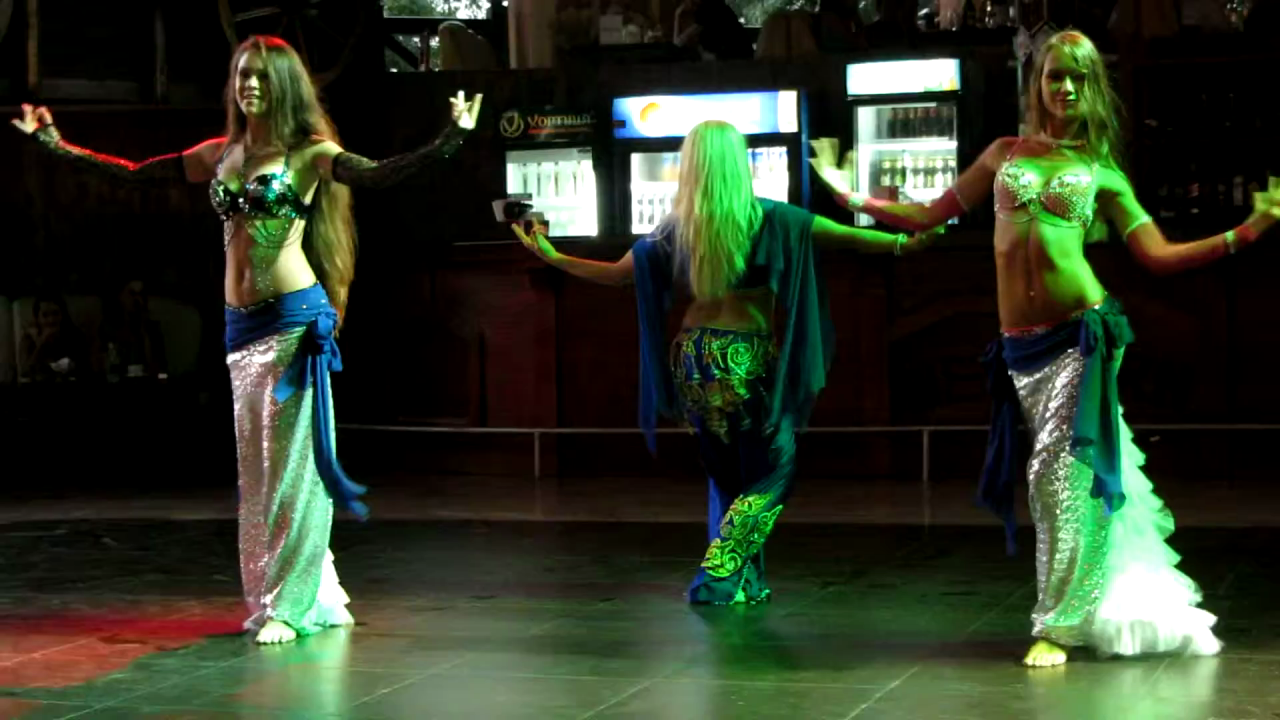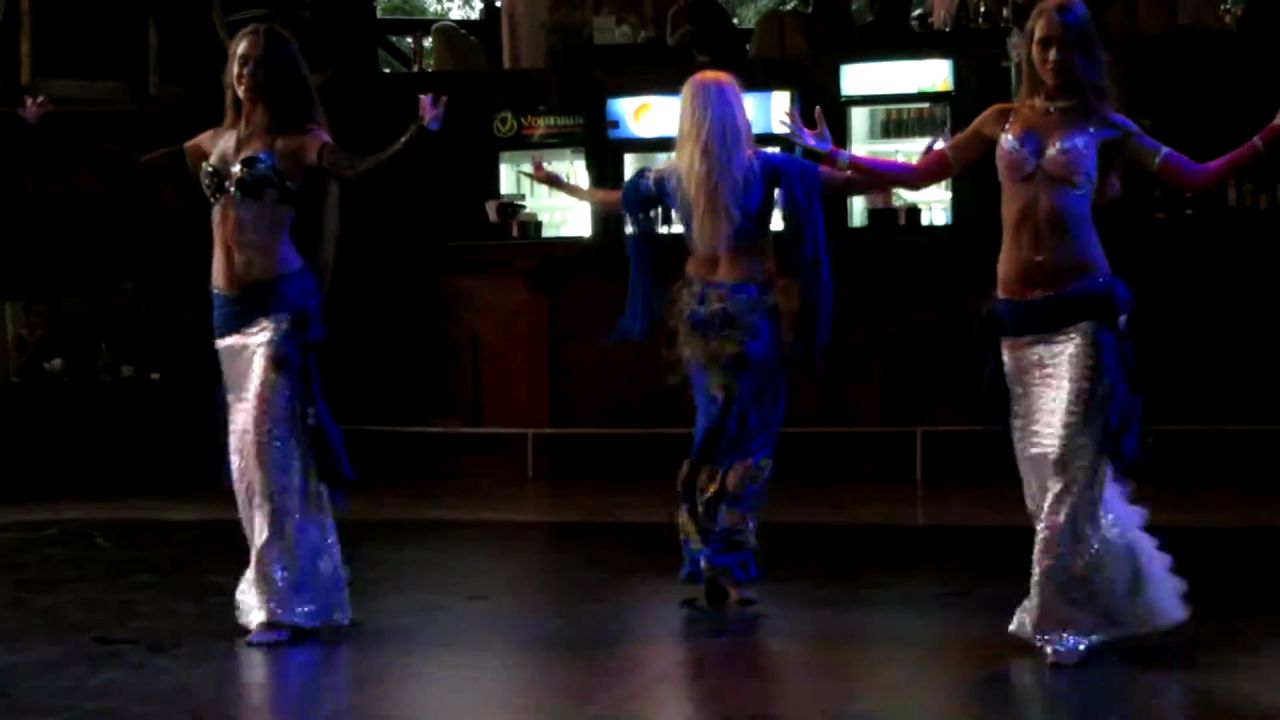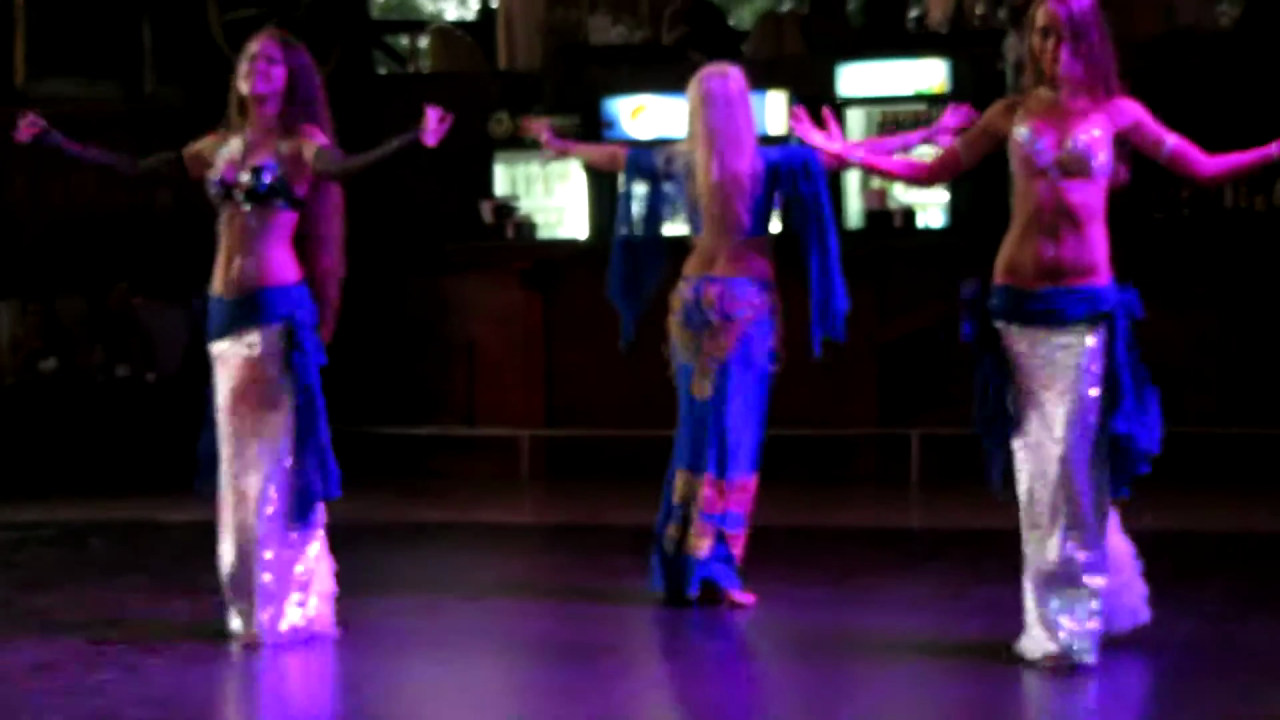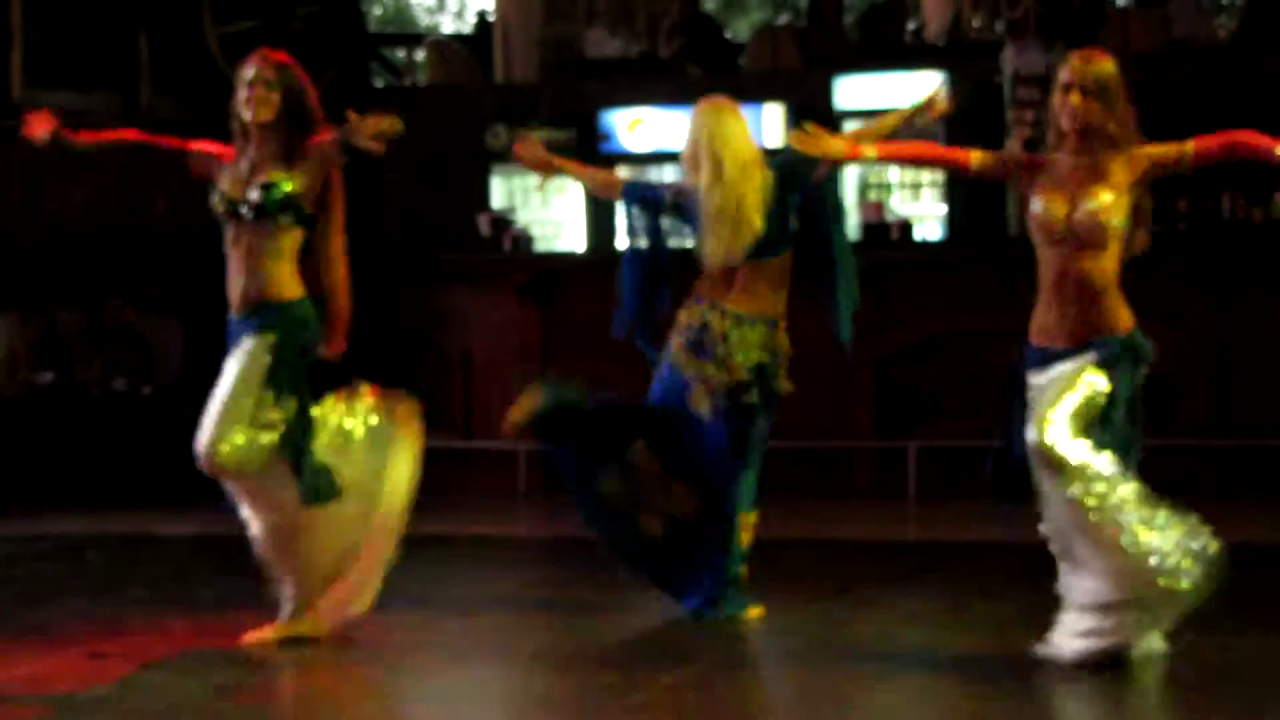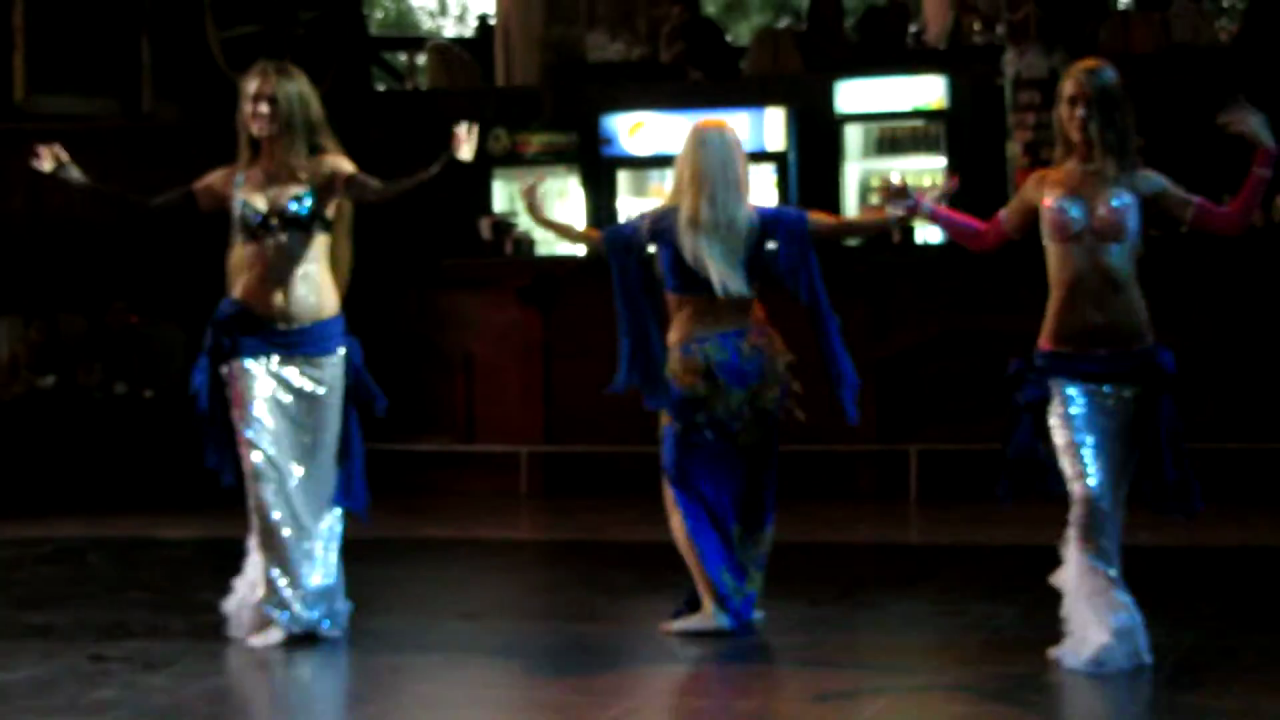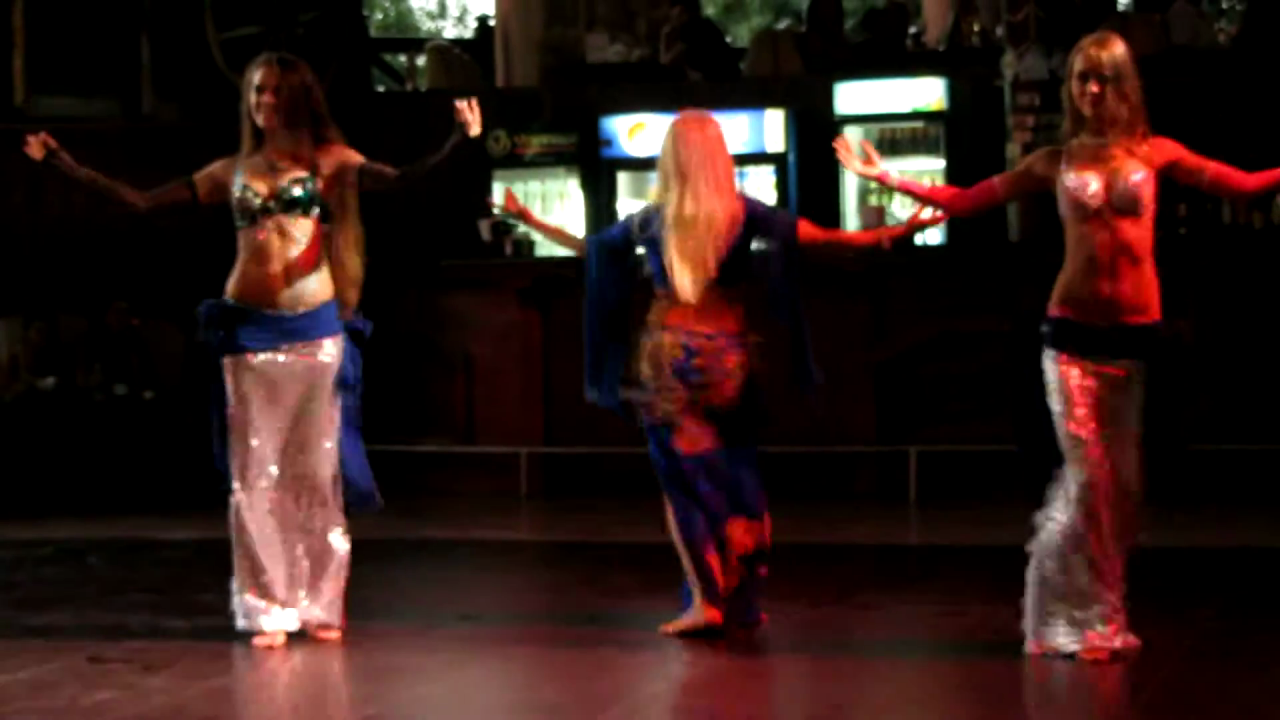
dt=0.5s
person 1, frame 1
left shoulder: (1101, 168)
right shoulder: (1005, 153)
left elbow: (1158, 255)
right elbow: (927, 217)
right wrist: (851, 195)
left hip: (1083, 335)
right hip: (1021, 348)
left knee: (1064, 475)
right knee: (1056, 480)
left ankle: (1064, 626)
right ankle: (1109, 617)
person 1, frame 2
left shoulder: (1105, 124)
right shoulder: (1001, 119)
left elbow: (1194, 177)
right elbow: (919, 174)
right wrist: (837, 156)
left hip: (1082, 305)
right hip: (1017, 311)
left knee: (1066, 459)
right knee: (1041, 464)
left ankle: (1061, 620)
right ankle: (1092, 600)
person 1, frame 3
left shoulder: (1118, 112)
right shoulder: (1011, 112)
left elbow: (1202, 167)
right elbow: (931, 172)
right wrist: (848, 153)
left hip: (1087, 302)
right hip: (1016, 301)
left knee: (1075, 456)
right knee: (1037, 458)
left ankle: (1077, 617)
right ankle: (1052, 619)
person 1, frame 4
left shoulder: (1133, 165)
right shoulder: (1033, 170)
left elbow: (1228, 145)
right elbow: (952, 158)
right wrist: (859, 151)
left hip: (1107, 350)
right hip: (1046, 355)
left knee: (1057, 440)
right knee: (1069, 492)
left ankle: (1166, 564)
right ankle: (1112, 618)
person 1, frame 5
left shoulder: (1140, 183)
right shoulder: (1043, 186)
left elbow: (1228, 222)
right elbow: (987, 238)
right wrist: (923, 204)
left hip: (1132, 358)
right hip: (1065, 361)
left knee: (1111, 498)
right knee: (1090, 495)
left ankle: (1099, 615)
right ankle: (1106, 631)
person 1, frame 6
left shoulder: (1154, 152)
right shoulder: (1053, 161)
right elbow: (963, 201)
right wrist: (884, 176)
left hip: (1137, 335)
right hip: (1073, 334)
left knee: (1123, 480)
right knee: (1086, 477)
left ankle: (1102, 614)
right ankle: (1075, 619)
person 2, frame 1
left shoulder: (310, 153)
right shoulder: (218, 153)
left elbow: (382, 174)
right elbow: (136, 172)
left wrist: (450, 138)
right wrist: (54, 141)
left hip: (296, 318)
right hip: (241, 324)
left knee: (289, 462)
right knee: (259, 465)
left ankle: (289, 604)
right ankle: (289, 597)
person 2, frame 2
left shoulder: (300, 139)
right shoulder: (216, 141)
left elbow: (356, 168)
right elbow: (137, 164)
left wrist: (418, 132)
left hip: (280, 303)
right hip: (229, 309)
left knee: (270, 446)
right knee: (250, 449)
left ankle: (288, 599)
right ankle: (275, 589)
person 2, frame 3
left shoulder: (301, 141)
right shoulder: (220, 147)
left elbow: (340, 165)
right elbow: (135, 170)
left wrist: (414, 140)
right wrist: (51, 139)
left hip: (277, 309)
right hip: (226, 313)
left knee: (271, 456)
right knee: (241, 459)
left ankle: (288, 603)
right ankle: (253, 601)
person 2, frame 4
left shoulder: (311, 155)
right shoulder: (224, 162)
left elbow: (353, 138)
right elbow: (142, 141)
left wrist: (369, 133)
right wrist: (64, 138)
left hip: (281, 322)
right hip: (246, 326)
left knee: (221, 448)
right knee: (271, 462)
right ankle: (310, 595)
person 2, frame 5
left shoulder: (325, 169)
right shoulder: (231, 180)
left elbow: (385, 194)
right elbow: (149, 209)
left wrist: (450, 163)
right wrist: (76, 176)
left hip: (318, 337)
right hip: (253, 338)
left knee: (316, 475)
right knee: (268, 470)
left ankle: (316, 600)
right ankle: (281, 603)
person 2, frame 6
left shoulder: (330, 160)
right shoulder: (232, 170)
left elbow: (404, 181)
right elbow: (144, 201)
left wrist: (462, 142)
right wrist: (63, 162)
left hip: (314, 326)
right hip: (247, 328)
left knee: (315, 466)
right knee: (257, 469)
left ankle: (321, 605)
right ankle: (270, 607)
person 3, frame 1
left shoulder: (673, 227)
right shoulder: (762, 216)
left elbow: (617, 274)
right elbow: (843, 235)
left wrist: (554, 257)
right wrist: (906, 241)
left hip: (695, 357)
right hip: (749, 357)
left knee: (726, 475)
right knee: (770, 471)
left ankle: (739, 574)
right ankle: (723, 577)
person 3, frame 2
left shoulder: (670, 174)
right shoulder: (761, 165)
left elbow: (615, 199)
right elbow: (846, 182)
left wrist: (562, 186)
left hip: (697, 303)
right hip: (751, 306)
left knee: (714, 429)
right knee: (753, 432)
left ankle: (708, 555)
right ankle: (728, 549)
person 3, frame 3
left shoulder: (679, 160)
right shoulder: (766, 162)
left elbow: (614, 156)
left wrist: (562, 145)
right wrist: (928, 136)
left hip: (692, 300)
right hip: (746, 303)
left knee: (697, 433)
right knee: (736, 436)
left ankle: (682, 570)
right ankle: (716, 568)
person 3, frame 4
left shoulder: (689, 193)
right shoulder: (778, 176)
left elbow: (610, 185)
left wrist: (552, 163)
right wrist: (918, 112)
left hip: (700, 329)
right hip: (755, 339)
left knee: (667, 432)
right knee: (736, 462)
left ankle: (554, 408)
right ankle: (721, 592)
person 3, frame 5
left shoulder: (665, 222)
right shoulder: (758, 219)
left elbow: (595, 243)
right elbow: (842, 229)
left wrist: (541, 216)
right wrist: (902, 215)
left hip: (694, 361)
right hip: (754, 358)
left knee: (689, 487)
right knee: (750, 485)
left ankle: (716, 605)
right ankle: (743, 597)
person 3, frame 6
left shoulder: (650, 219)
right shoulder: (743, 212)
left elbow: (585, 247)
right elbow: (825, 240)
left wrist: (529, 220)
right wrist: (901, 230)
left hip: (668, 355)
right hip: (729, 355)
left knee: (683, 481)
right knee: (737, 478)
left ankle: (706, 600)
right ankle: (740, 599)
